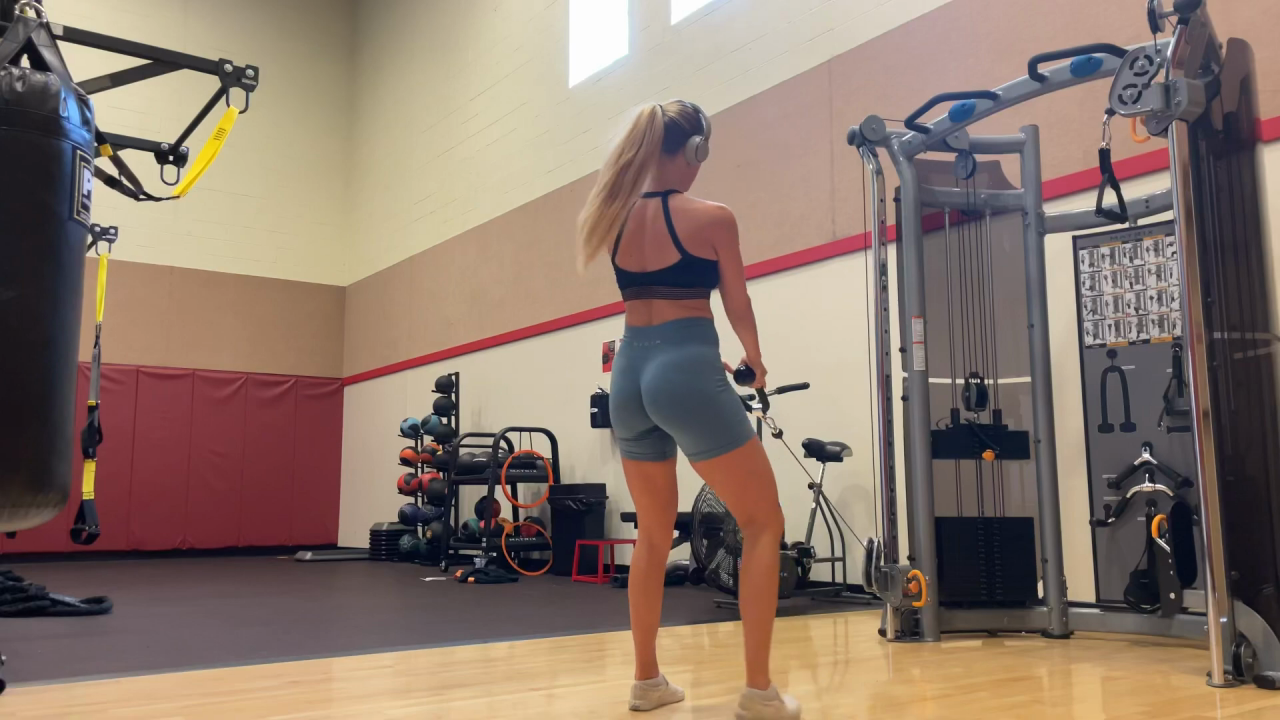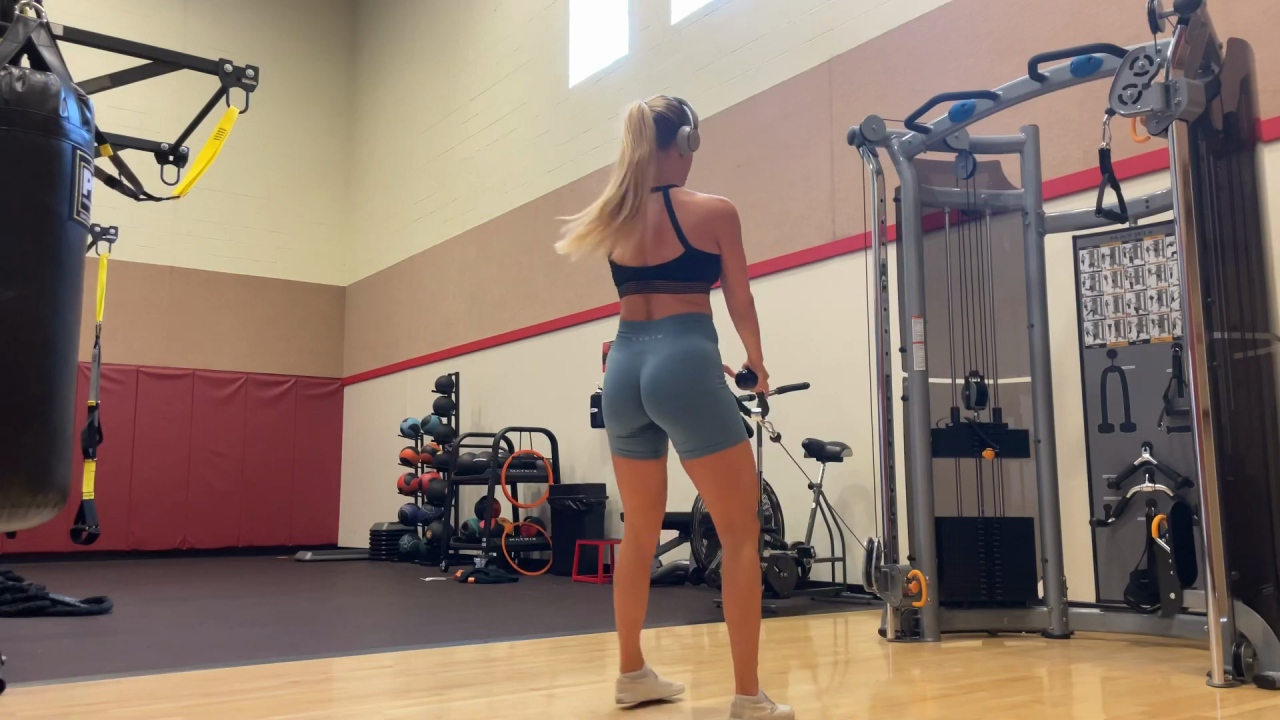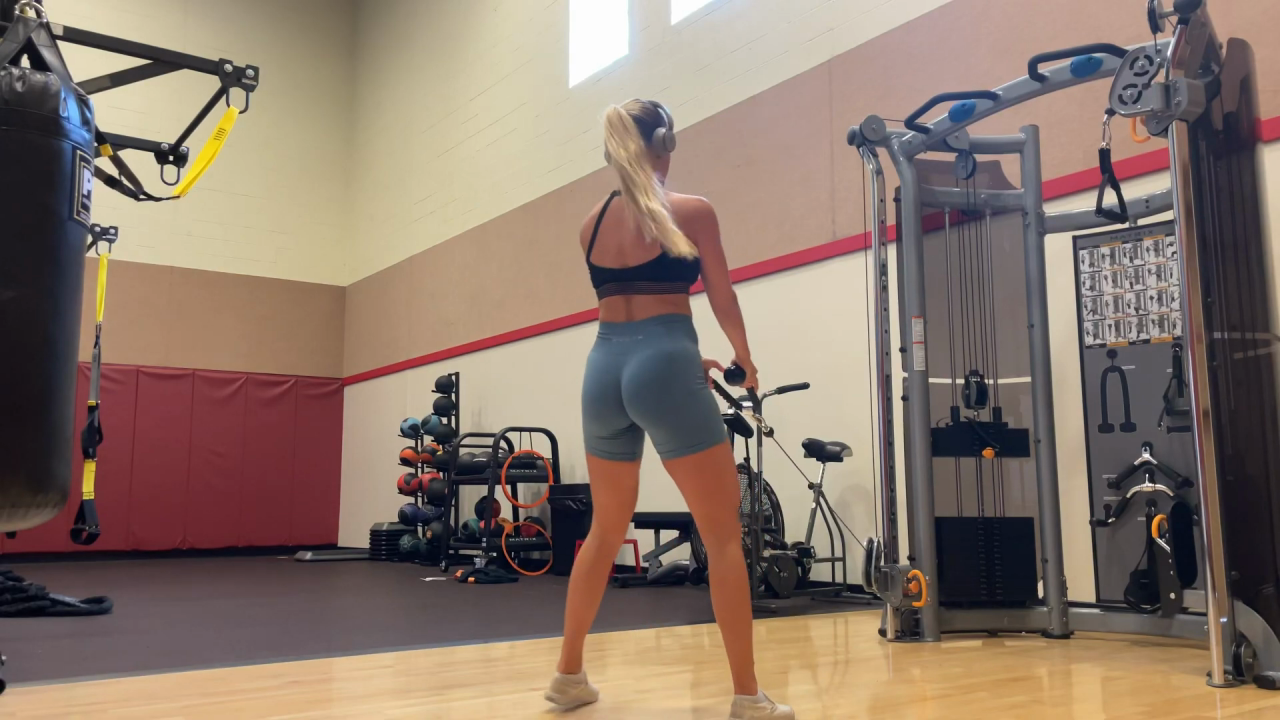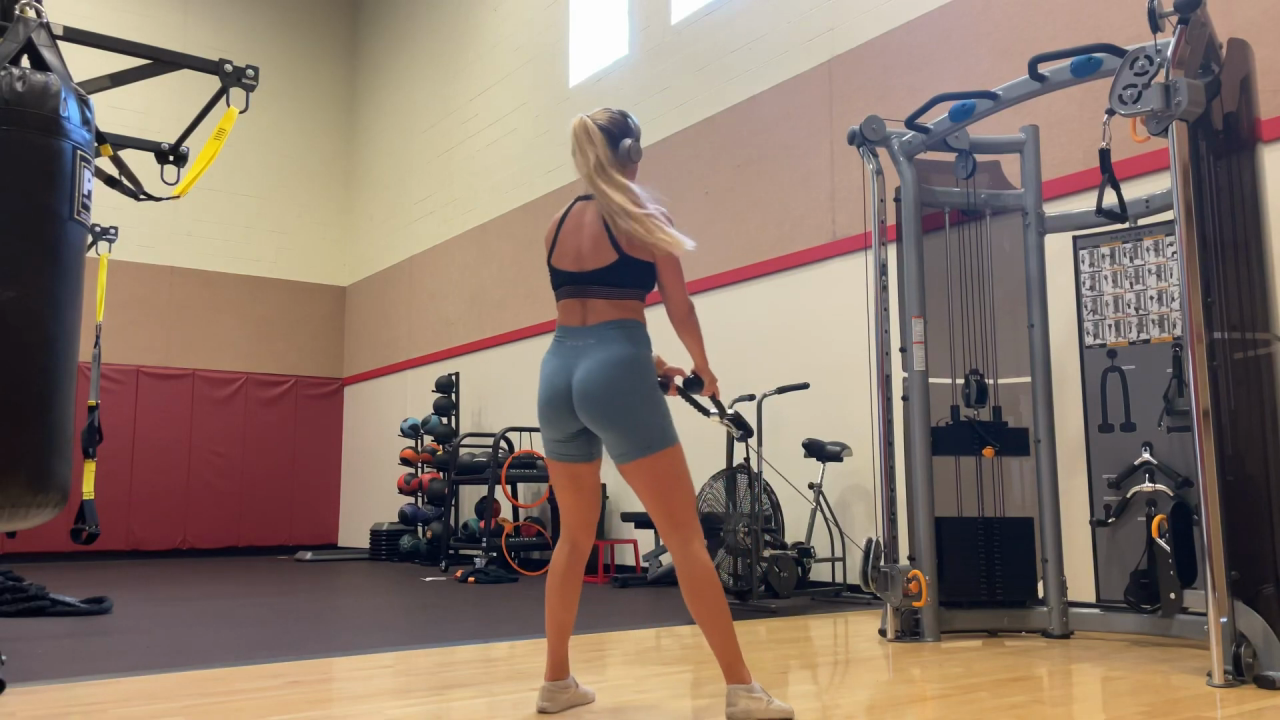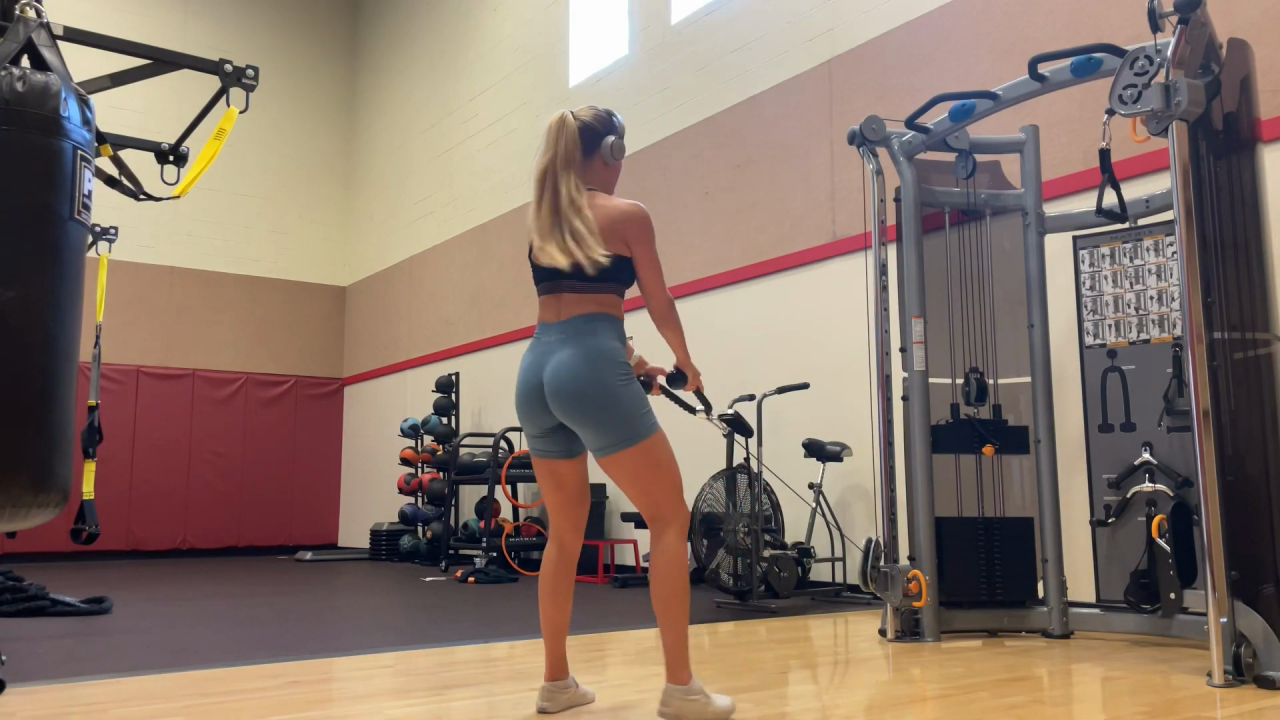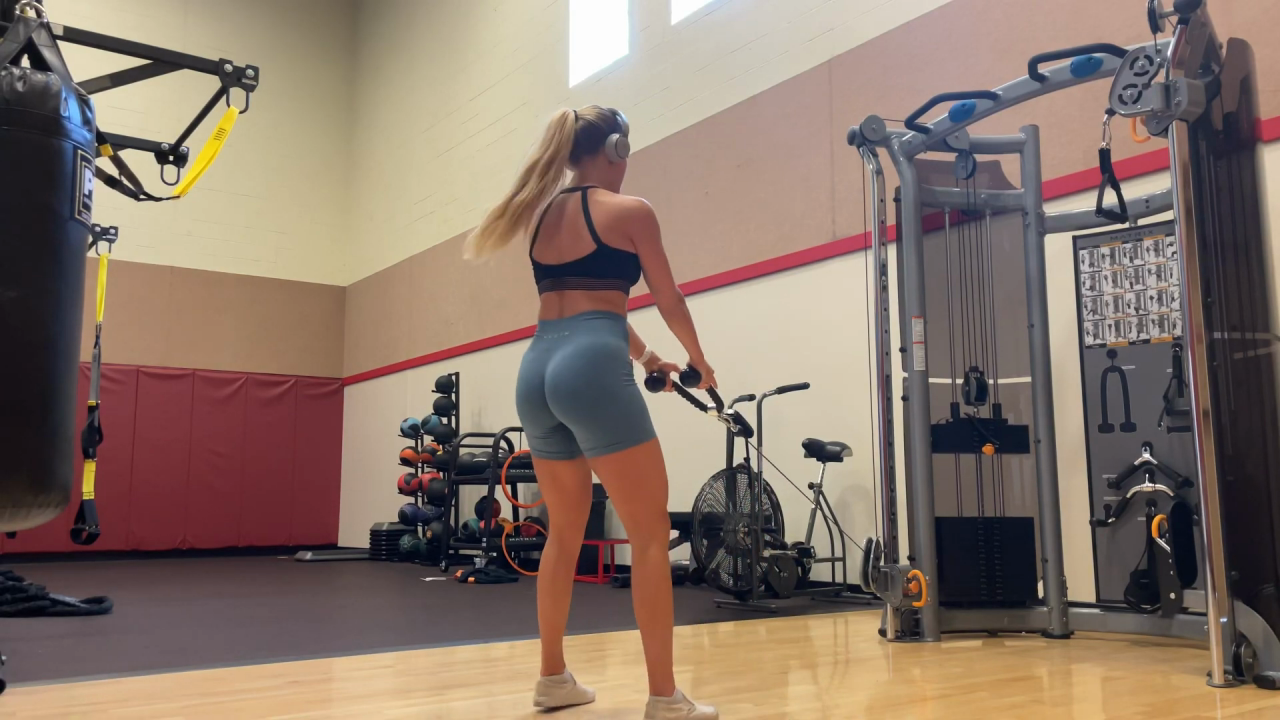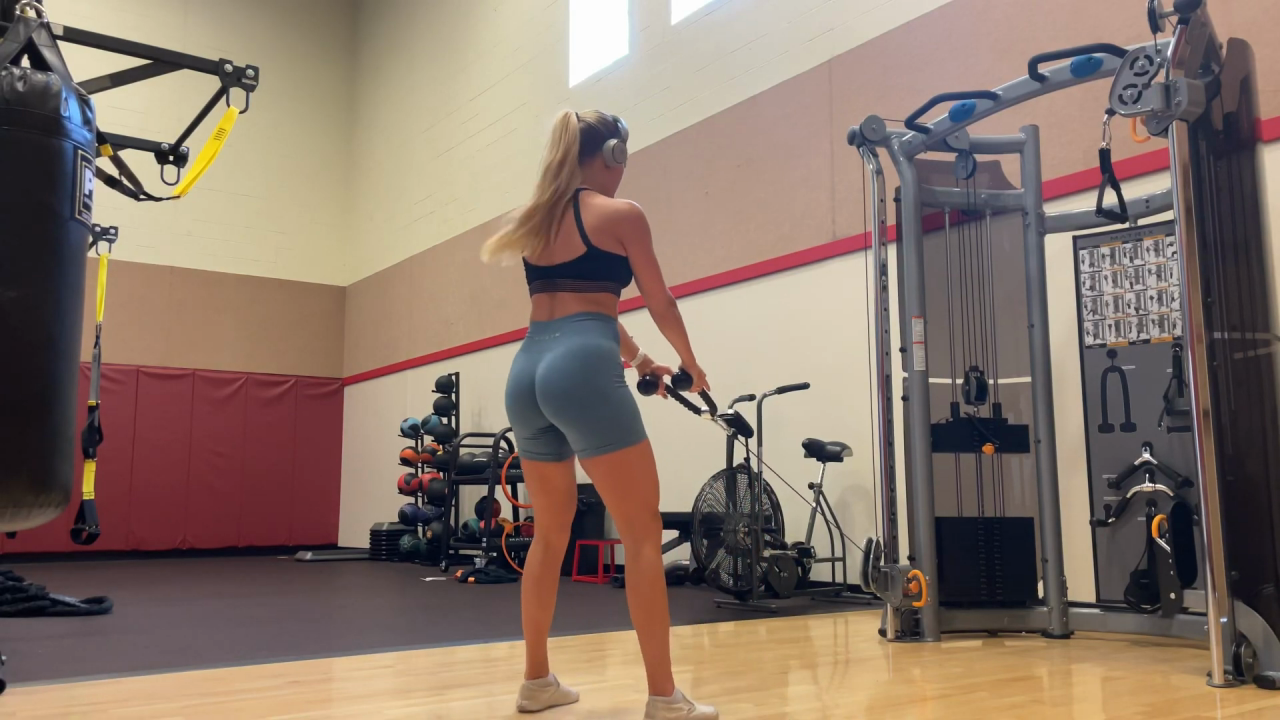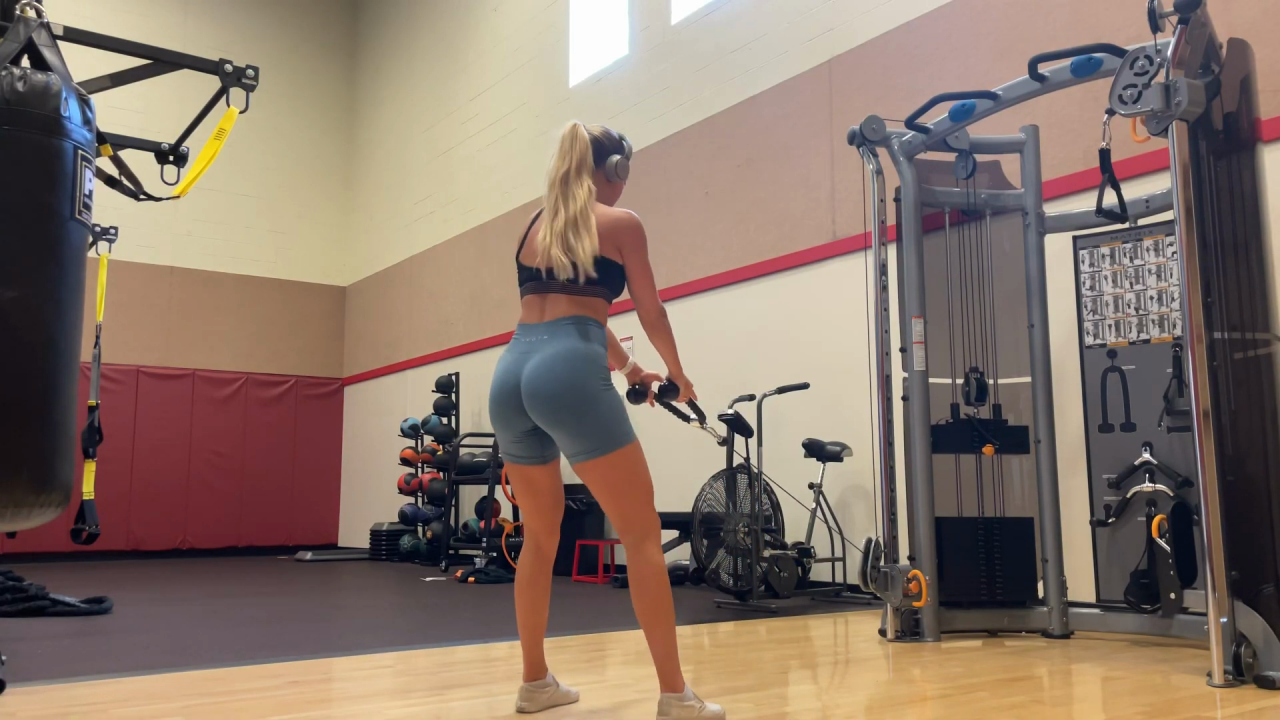
dt=0.2s
person 1, frame 1
left shoulder: (612, 218)
right shoulder: (712, 218)
right elbow: (737, 308)
right wrist: (754, 362)
left hip: (630, 374)
right hip: (689, 378)
left knee: (655, 535)
right knee: (763, 525)
person 1, frame 2
left shoulder: (612, 220)
right shoulder: (715, 211)
right elbow: (740, 305)
right wrist: (757, 364)
left hip: (625, 368)
right hip: (686, 370)
left knee: (640, 532)
right knee: (740, 534)
person 1, frame 3
left shoulder: (592, 223)
right shoulder: (693, 212)
right elbow: (724, 302)
right wrist: (743, 362)
left hip: (605, 369)
right hip: (665, 371)
left knee: (605, 532)
right knee: (724, 535)
person 1, frame 4
left shoulder: (556, 226)
right shoulder: (648, 222)
right elbow: (680, 309)
right wrist: (702, 368)
left hip: (558, 374)
right hip: (615, 377)
left knee: (574, 536)
right knee: (685, 535)
person 1, frame 5
left shoulder: (541, 223)
right shoulder: (627, 216)
right elbow: (659, 303)
left wrist: (632, 360)
right wrist: (685, 363)
left hip: (537, 371)
right hip: (594, 374)
left knee: (565, 532)
right knee: (670, 520)
person 1, frame 6
left shoulder: (540, 216)
right shoulder: (630, 211)
right elbow: (668, 299)
left wrist: (648, 356)
right wrist: (698, 360)
left hip: (537, 371)
right hip: (595, 373)
left knee: (566, 531)
right knee: (650, 531)
person 1, frame 7
left shoulder: (540, 220)
right shoulder: (621, 214)
right elbow: (659, 303)
left wrist: (637, 358)
right wrist: (689, 364)
left hip: (527, 372)
right hip: (582, 374)
left knee: (550, 533)
right knee: (642, 535)
person 1, frame 8
left shoulder: (535, 226)
right shoulder: (620, 223)
right elbow: (651, 313)
left wrist: (626, 365)
right wrist: (677, 374)
left hip: (511, 375)
right hip: (569, 378)
left knee: (539, 536)
right knee: (641, 534)
